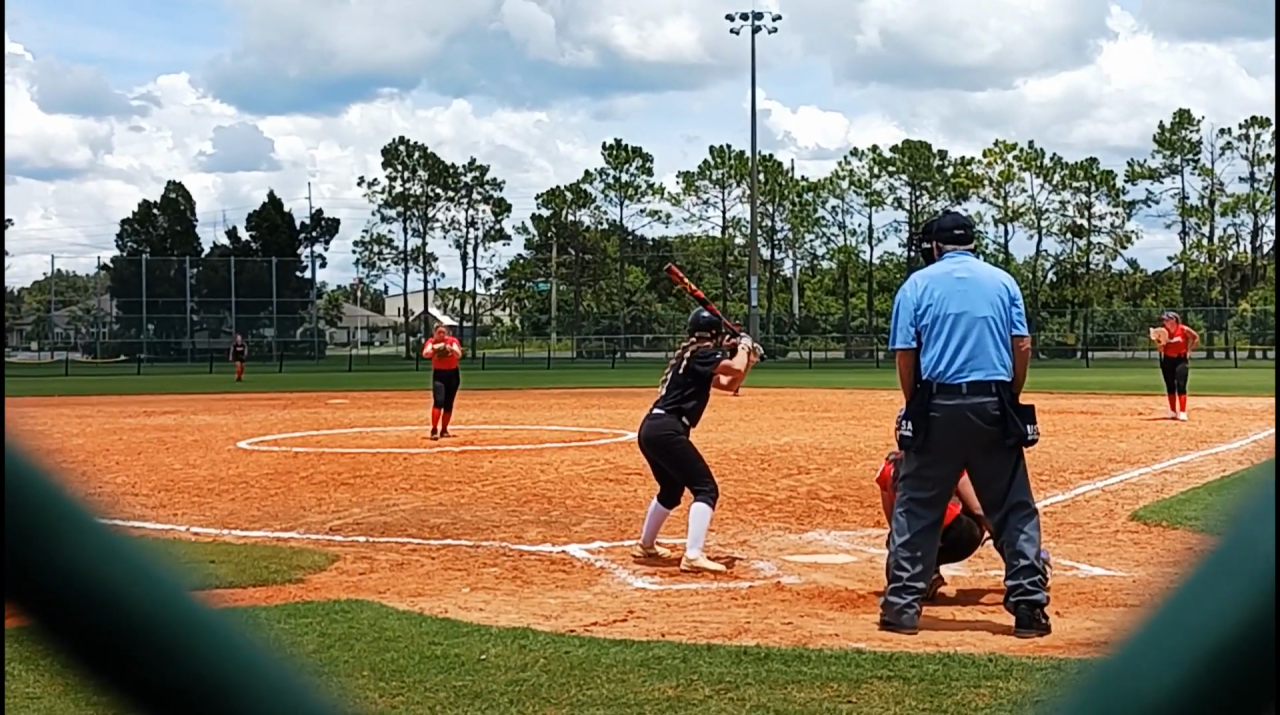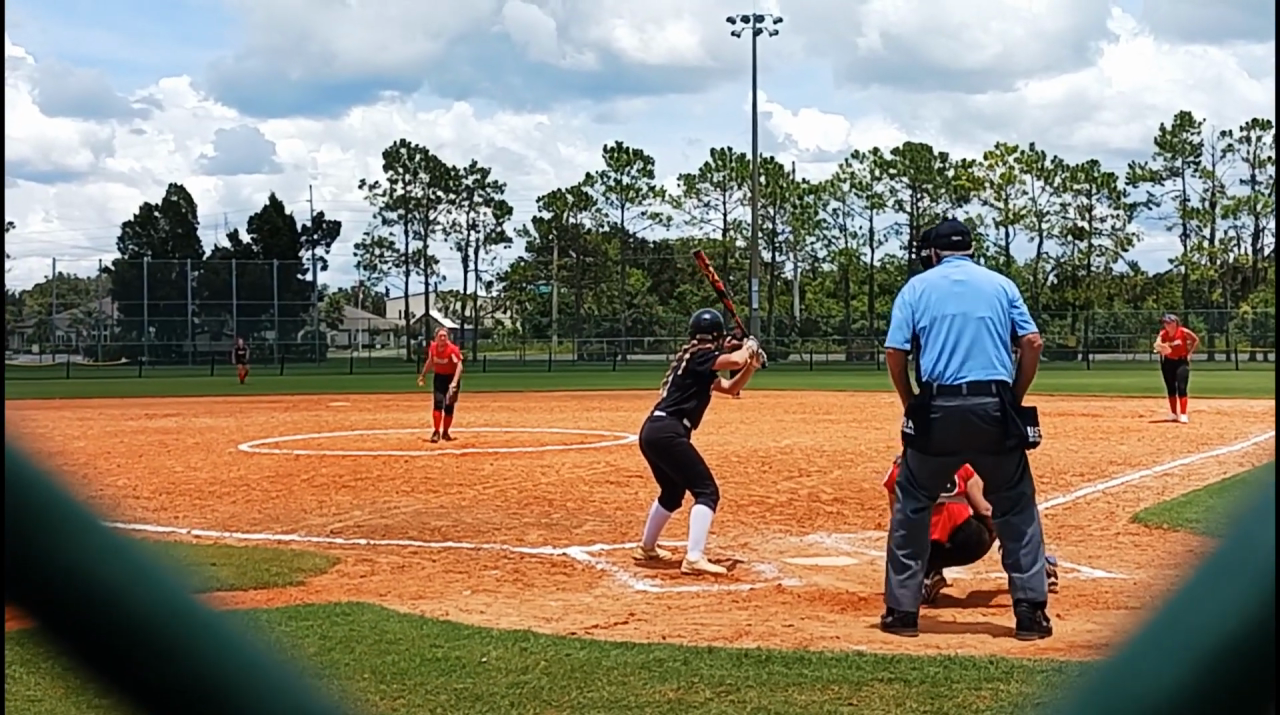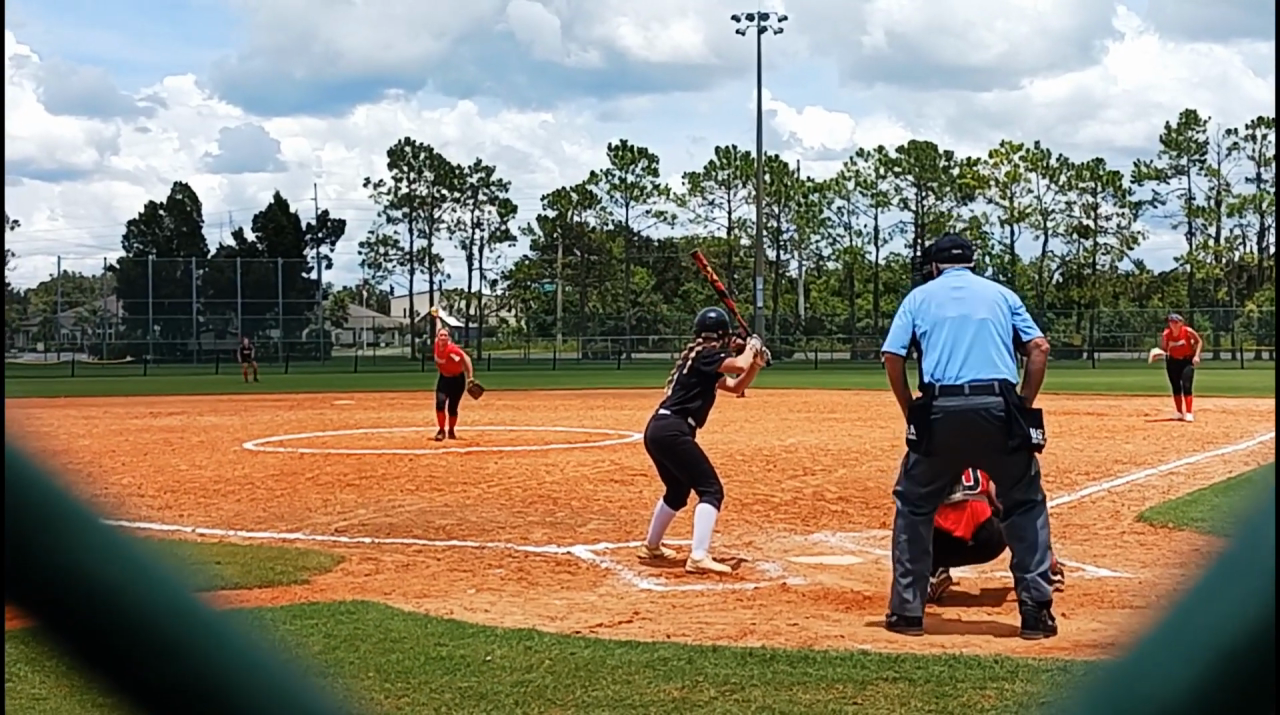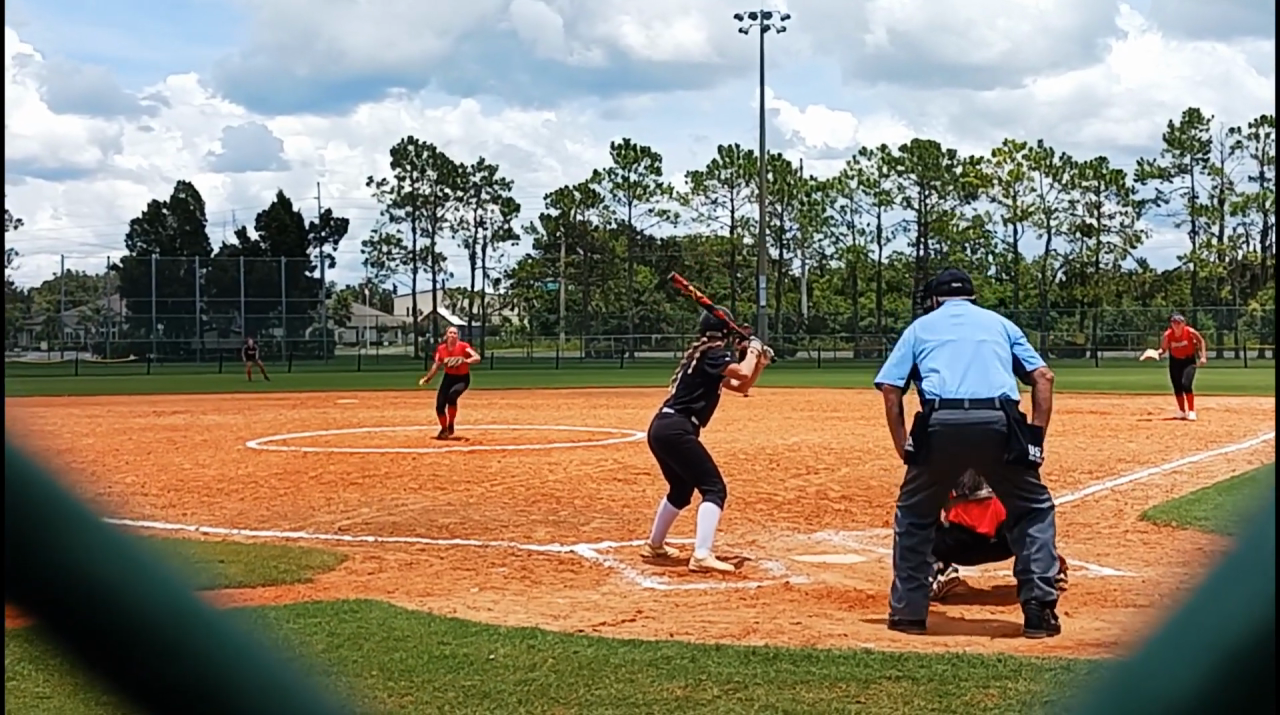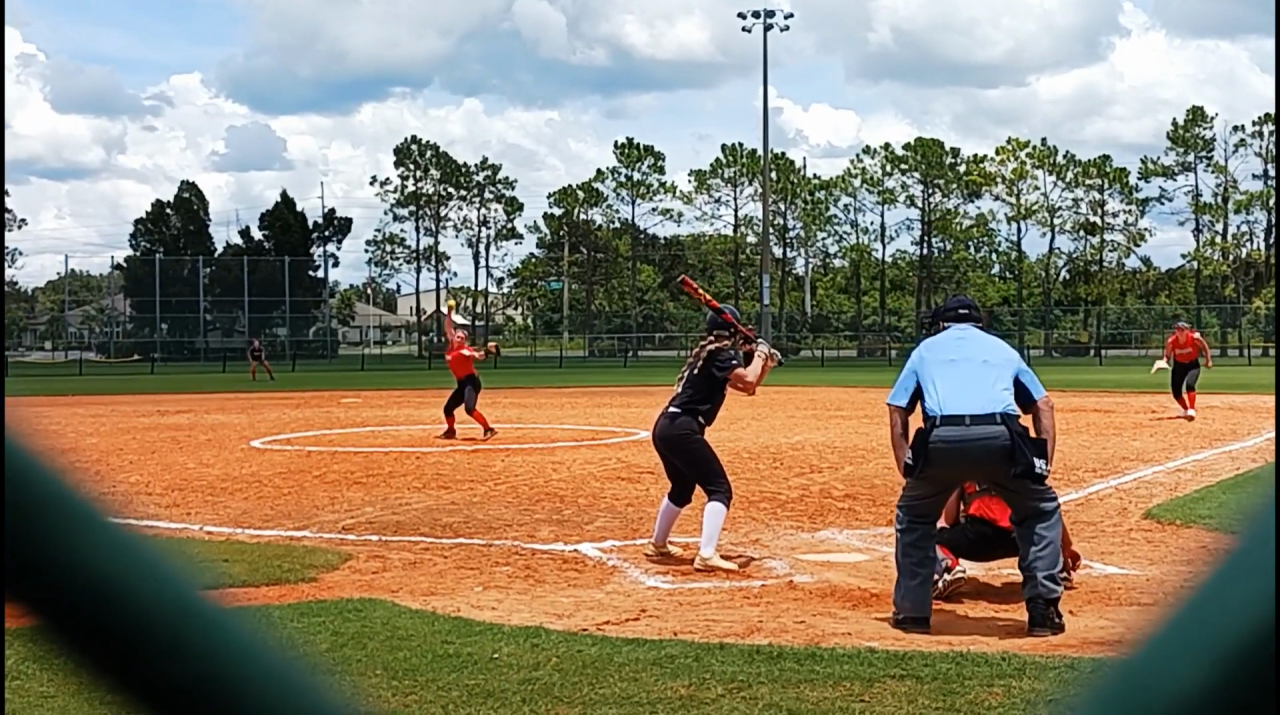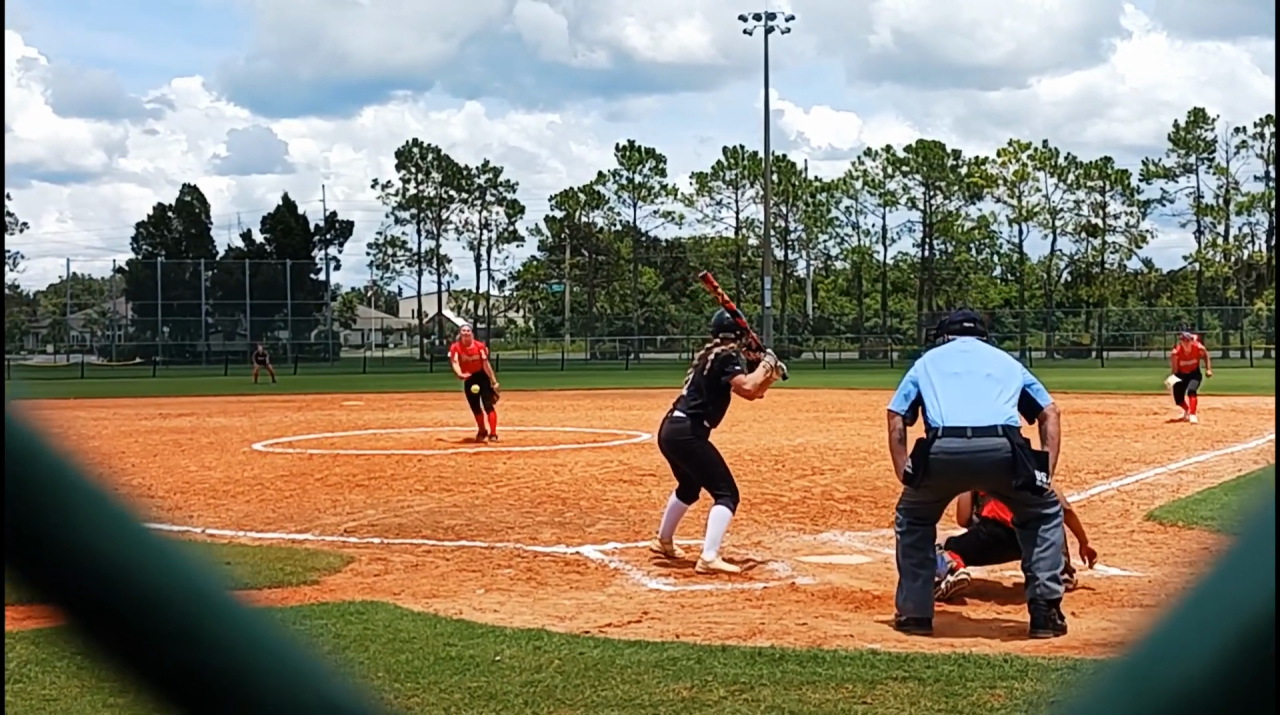
dt=0.2s
person 1, frame 1
left shoulder: (917, 283)
right shoulder: (1002, 280)
left elbow: (905, 357)
right elbow: (1022, 347)
left wrist: (915, 408)
right wrist: (1010, 401)
left hip: (937, 407)
right hip: (993, 406)
left knee: (916, 510)
right knee: (1014, 510)
left ankle: (902, 609)
right ankle: (1029, 608)
person 1, frame 2
left shoulder: (917, 287)
right shoulder: (1001, 284)
left elbow: (895, 355)
right elbow: (1032, 344)
left wrist: (911, 406)
right wrist: (1014, 402)
left hip: (938, 408)
right hip: (994, 407)
left knee: (912, 506)
right knee: (1016, 507)
left ankle: (903, 609)
right ankle: (1030, 610)
person 1, frame 3
left shoulder: (919, 296)
right shoulder: (1001, 293)
left elbow: (892, 357)
right elbow: (1039, 347)
left wrist: (911, 414)
right wrist: (1023, 406)
left hip: (941, 410)
right hip: (997, 407)
left knee: (914, 508)
right knee: (1026, 506)
left ankle: (908, 610)
right ankle: (1035, 610)
person 1, frame 4
left shoulder: (920, 326)
right shoulder: (999, 322)
left elbow: (891, 389)
right elbow: (1043, 376)
left wrist: (904, 446)
right wrist: (1035, 437)
left hip: (940, 424)
right hip: (998, 422)
left knee: (914, 515)
right knee: (1034, 508)
left ankle: (909, 611)
right ankle: (1038, 611)
person 1, frame 5
left shoulder: (926, 348)
right shoulder: (1001, 347)
left elbow: (897, 414)
right elbow: (1043, 405)
left wrist: (907, 470)
right wrist: (1042, 465)
left hip: (941, 440)
right hip: (1000, 438)
left knee: (914, 515)
right knee: (1040, 510)
left ankle: (912, 611)
right ankle: (1043, 610)
person 1, frame 6
left shoulder: (928, 359)
right shoulder: (1006, 359)
left elbow: (896, 419)
right elbow: (1050, 413)
left wrist: (906, 477)
right wrist: (1044, 475)
left hip: (943, 451)
right hip: (1002, 449)
left knee: (913, 518)
right knee: (1044, 513)
left ankle: (914, 613)
right ankle: (1045, 612)
person 2, frame 1
left shoulder: (691, 356)
right shoulder: (702, 354)
left elbow: (729, 384)
right elbow: (736, 369)
left wrist: (749, 359)
right wrist: (743, 346)
left hip: (651, 429)
right hip: (667, 431)
left knee: (671, 489)
right knee: (706, 489)
left ankle: (645, 544)
right ankle: (693, 556)
person 2, frame 2
left shoulder: (695, 360)
right shoulder: (701, 356)
left elbow: (730, 388)
right elbow: (735, 360)
left wrist: (751, 365)
right wrist: (749, 346)
left hip: (652, 432)
right hip: (668, 433)
left knee: (673, 492)
right knee: (707, 491)
left ankle: (646, 547)
right ankle: (694, 559)
person 2, frame 3
left shoulder: (699, 358)
right shoulder: (707, 355)
left elbow: (736, 387)
right elbow: (739, 365)
left wrist: (756, 363)
right wrist: (752, 346)
left hip: (657, 430)
right hip: (672, 432)
left knee: (678, 490)
right knee: (711, 490)
left ankle: (651, 546)
right ankle: (698, 557)
person 2, frame 4
left shoulder: (703, 356)
right shoulder: (712, 354)
left elbow: (740, 386)
right elbow: (743, 374)
left wrist: (760, 362)
right wrist: (753, 350)
left hip: (661, 429)
right hip: (676, 430)
left knee: (681, 489)
right knee: (714, 489)
left ankle: (654, 544)
right ankle: (701, 556)
person 2, frame 5
left shoulder: (708, 354)
right shoulder: (719, 354)
left elbow: (746, 388)
right elbow: (748, 379)
left wrist: (766, 364)
right wrist: (760, 354)
left hip: (666, 428)
right hip: (683, 430)
left knee: (682, 488)
right knee: (720, 489)
left ankle: (658, 543)
right ankle: (706, 555)
person 2, frame 6
left shoulder: (712, 356)
right shoulder: (726, 358)
left elbow: (751, 393)
right elbow: (747, 386)
left wrist: (771, 375)
right wrist: (765, 365)
left hip: (670, 430)
right hip: (688, 434)
left knee: (689, 486)
right knee: (726, 493)
left ankle: (663, 541)
right ankle: (709, 558)
